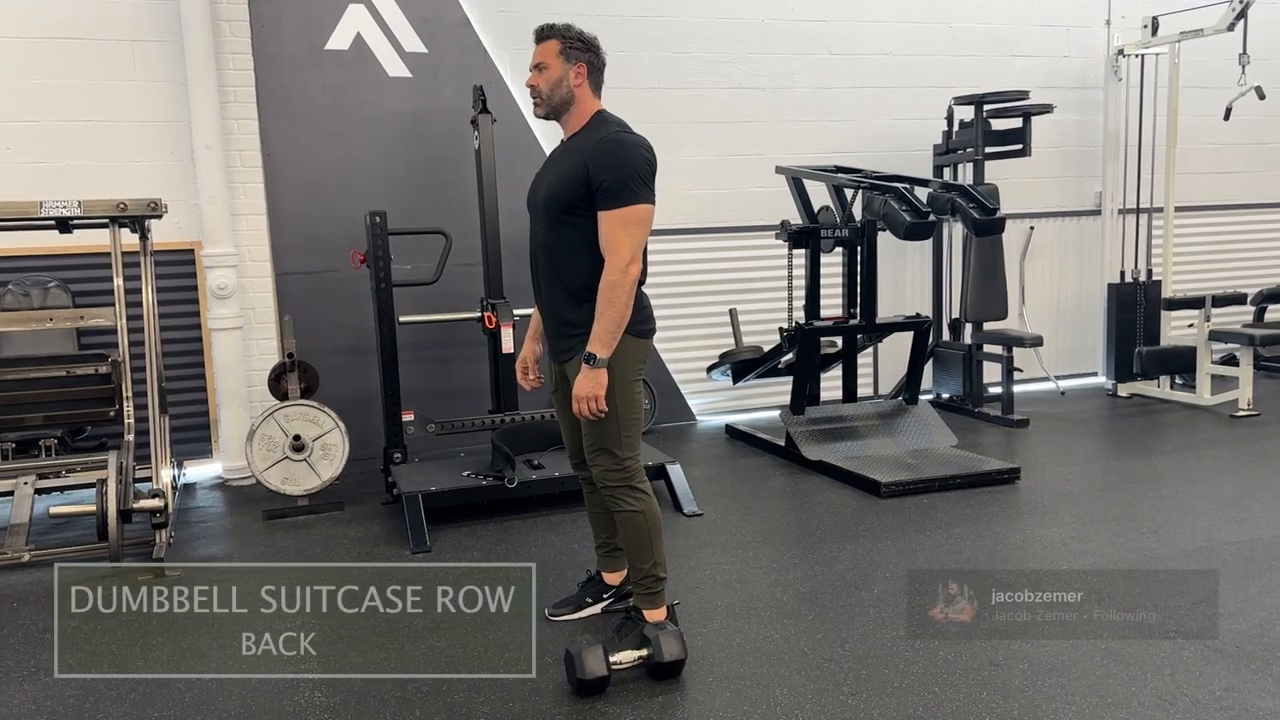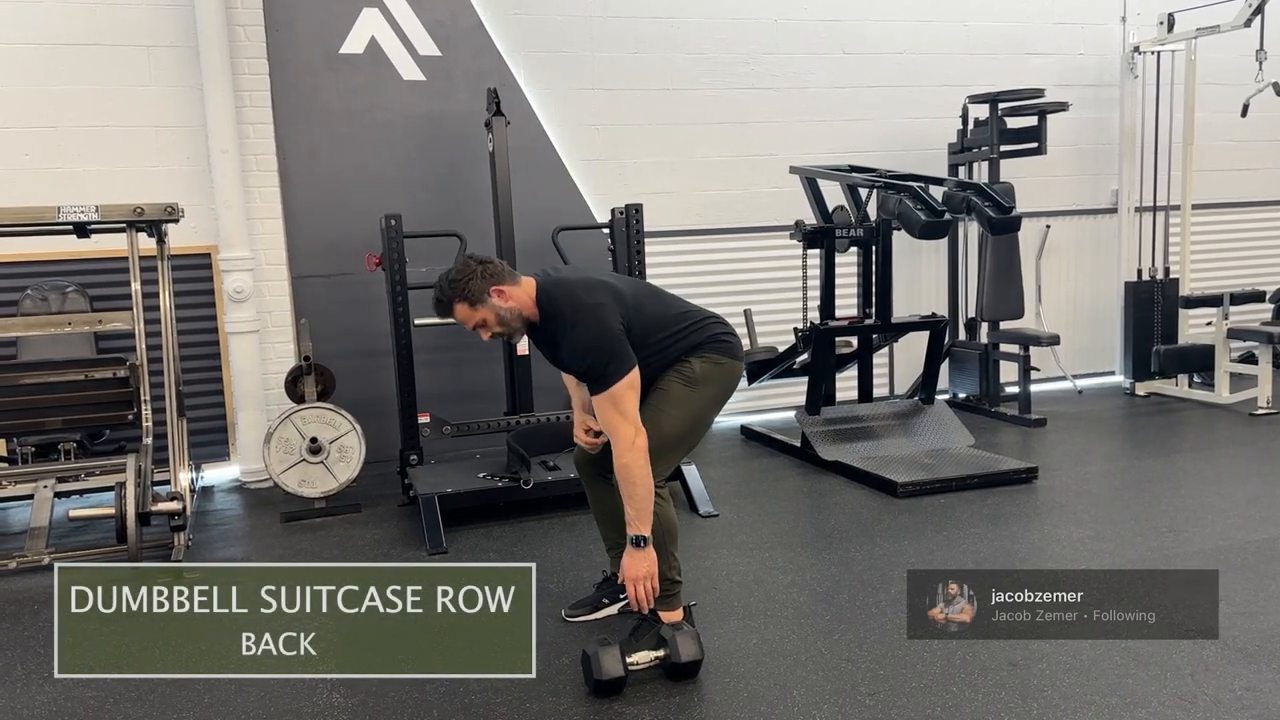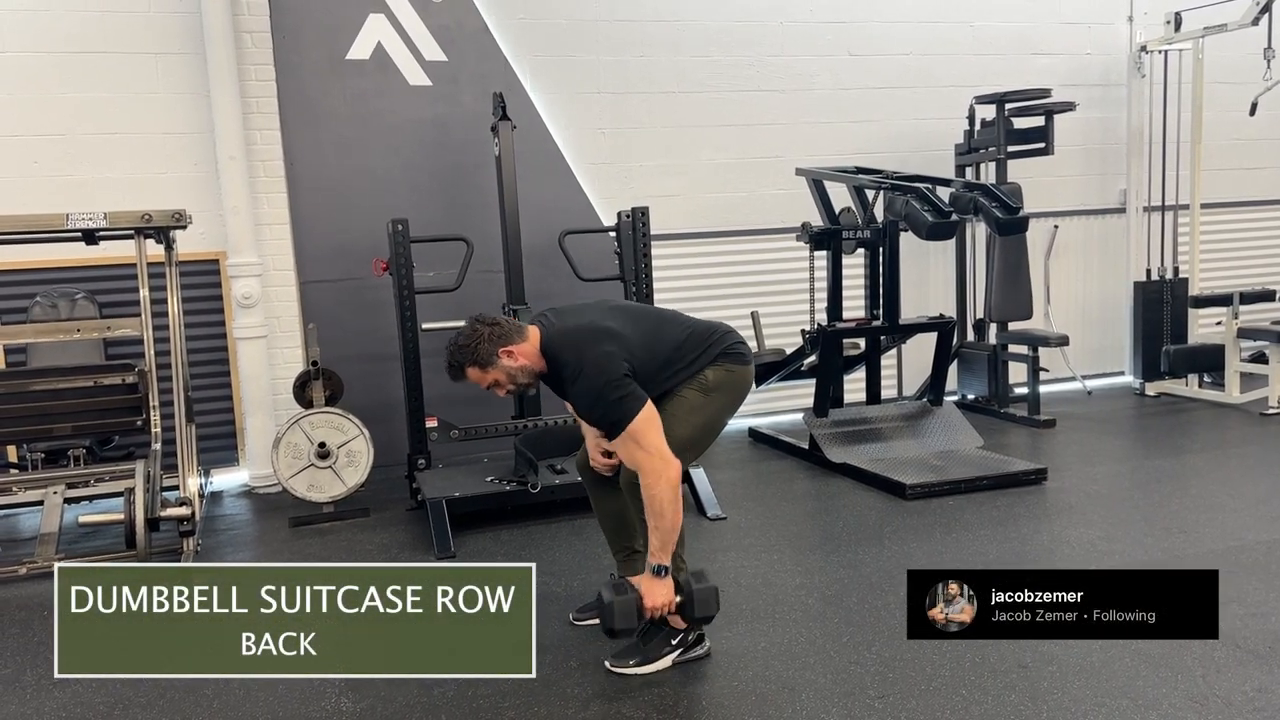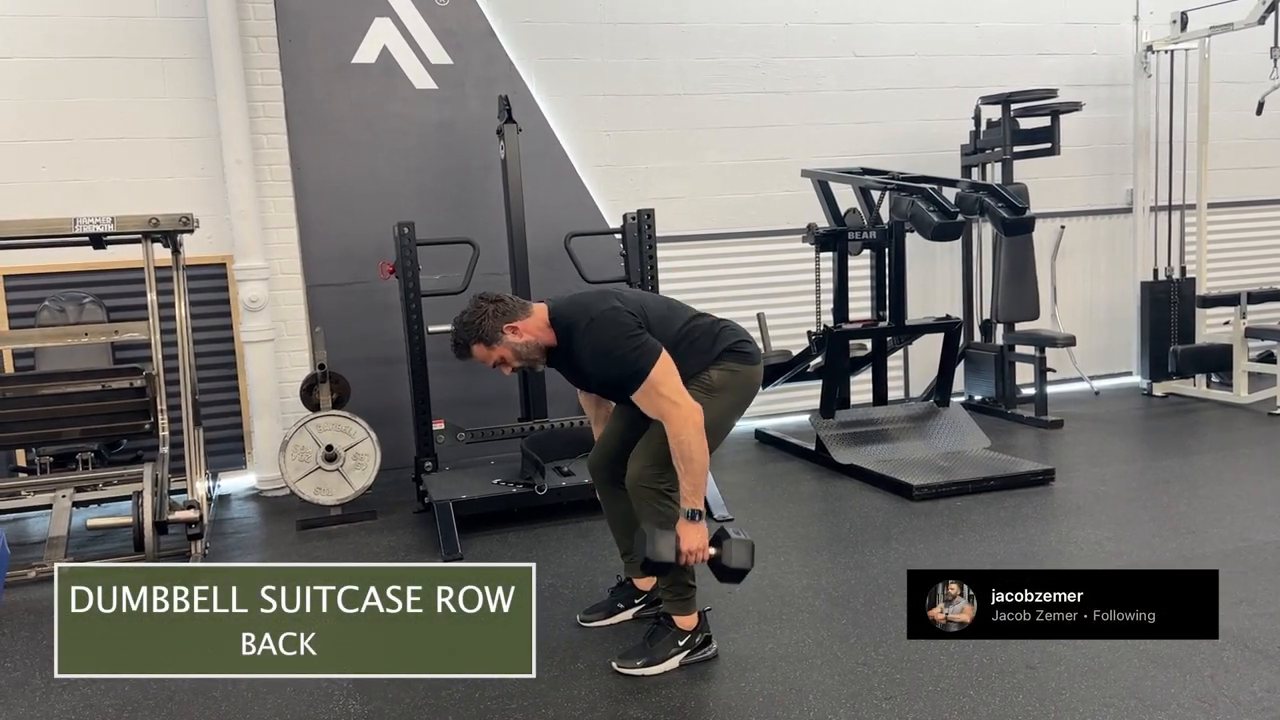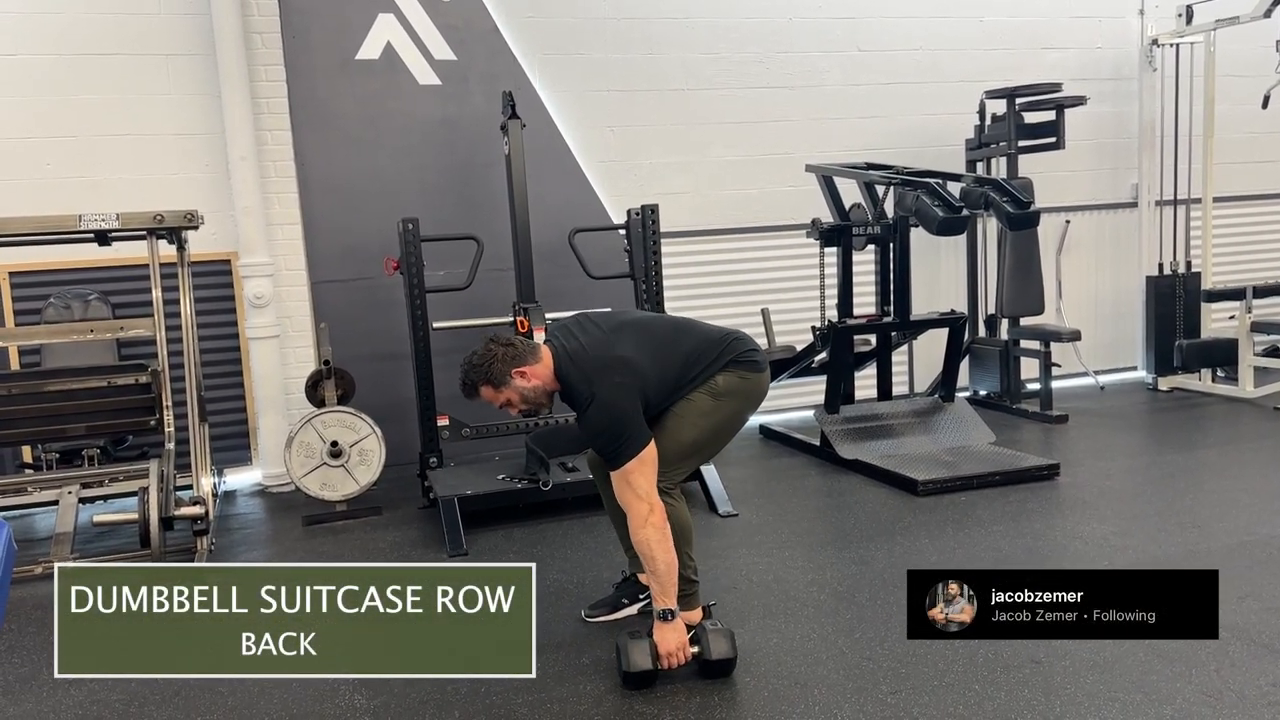
dt=1s
person 1, frame 1
left shoulder: (617, 149)
right shoulder: (565, 153)
left elbow: (623, 266)
left wrist: (596, 362)
right wrist: (536, 337)
left hip: (605, 344)
right hip: (569, 342)
left knee: (618, 474)
right knee: (587, 469)
left ankle: (654, 610)
right ankle: (613, 578)
person 1, frame 2
left shoulder: (584, 319)
right shoulder: (539, 299)
left elbow: (629, 440)
right elbow: (576, 362)
left wrist: (639, 542)
right wrist: (581, 412)
left hip: (708, 359)
right hip: (660, 360)
left knee: (642, 472)
right knee: (592, 461)
left ankle: (670, 616)
right ankle: (625, 579)
person 1, frame 3
left shoulder: (592, 368)
right shoulder: (542, 338)
left elbow: (662, 472)
left wrist: (660, 573)
right wrist: (594, 435)
left hip: (721, 366)
right hip: (666, 373)
left knee: (639, 477)
right knee: (592, 465)
left ankle: (680, 627)
right ankle: (634, 583)
person 1, frame 4
left shoulder: (598, 332)
right shoulder: (556, 328)
left elbow: (683, 415)
right elbow: (595, 387)
left wrist: (692, 516)
right wrist: (606, 444)
left hip: (728, 366)
left knee: (648, 477)
right knee: (605, 466)
left ankle: (688, 628)
right ankle: (644, 586)
person 1, frame 5
left shoulder: (602, 395)
right shoulder: (558, 344)
left elbow: (648, 512)
left wrist: (667, 619)
left hip: (736, 373)
right hip: (693, 369)
left knee: (654, 483)
right knee: (604, 464)
left ankle: (690, 621)
right ankle: (646, 581)
